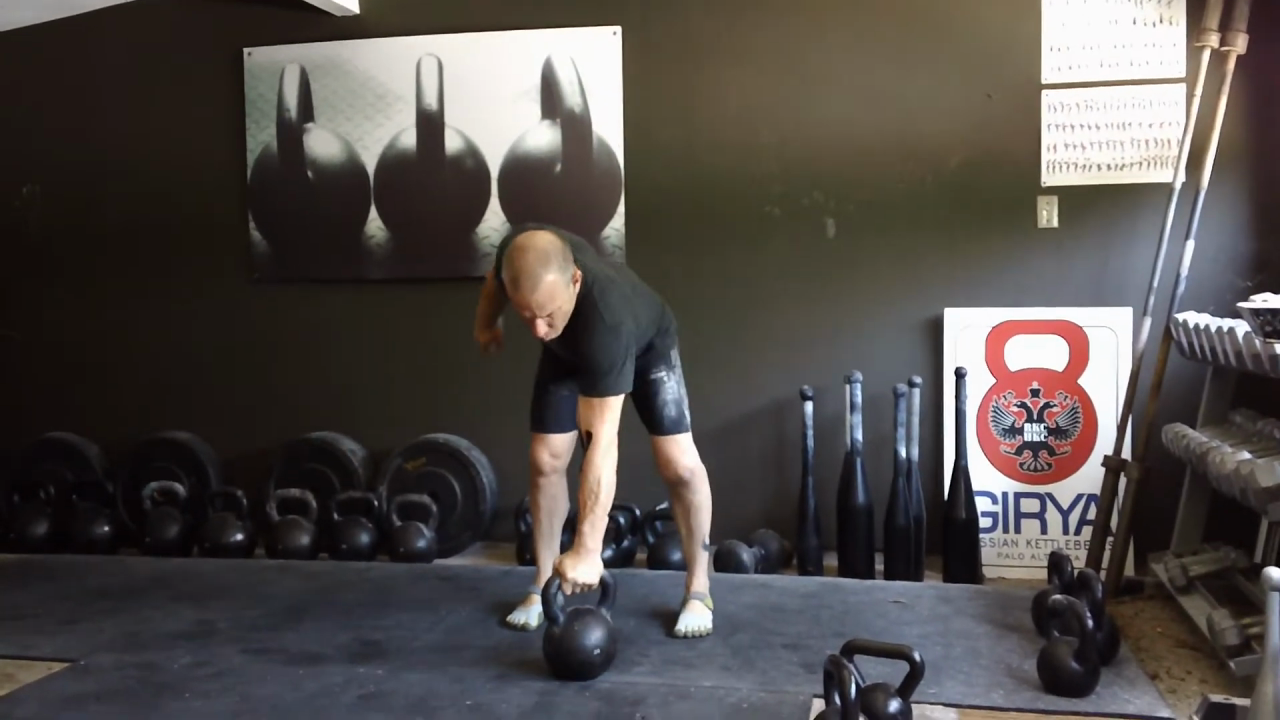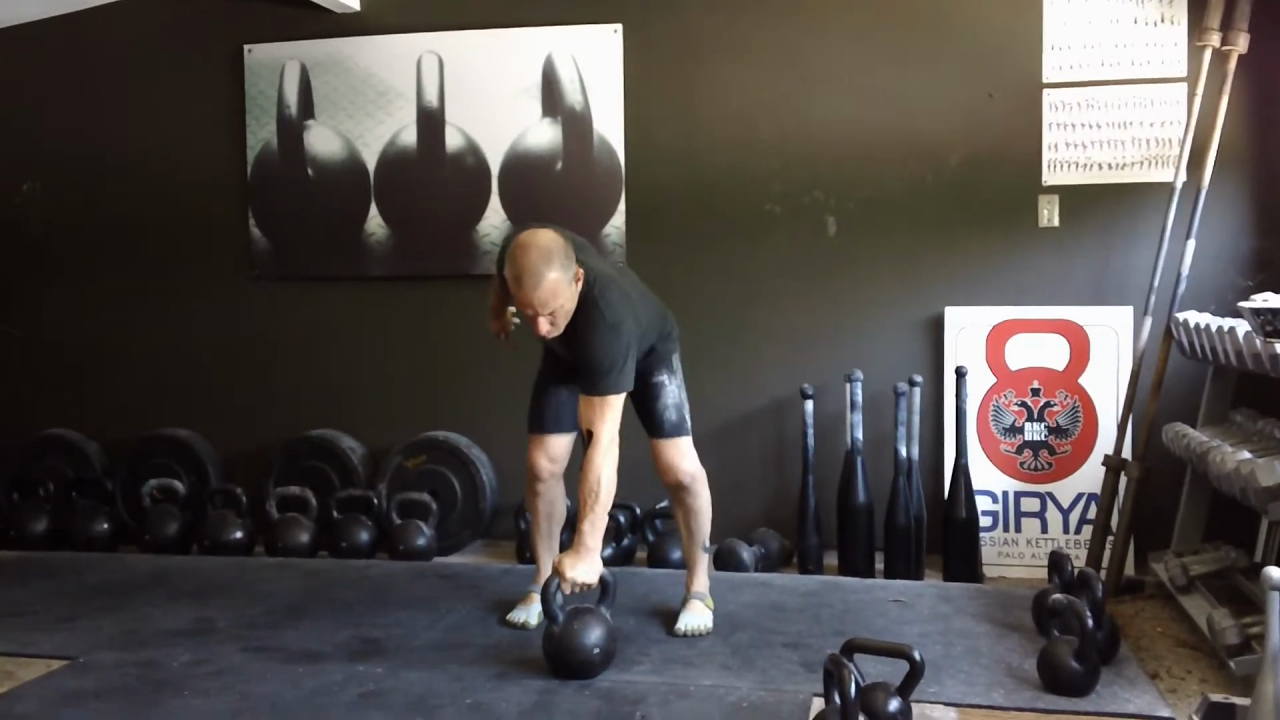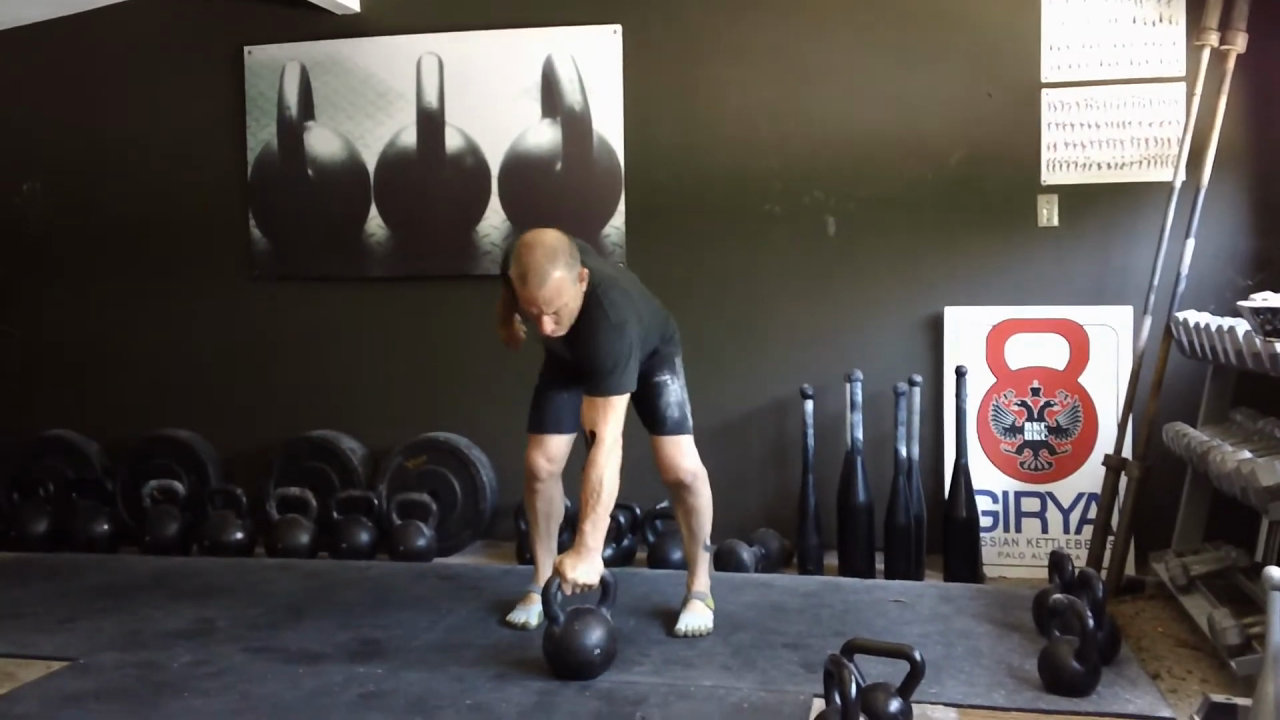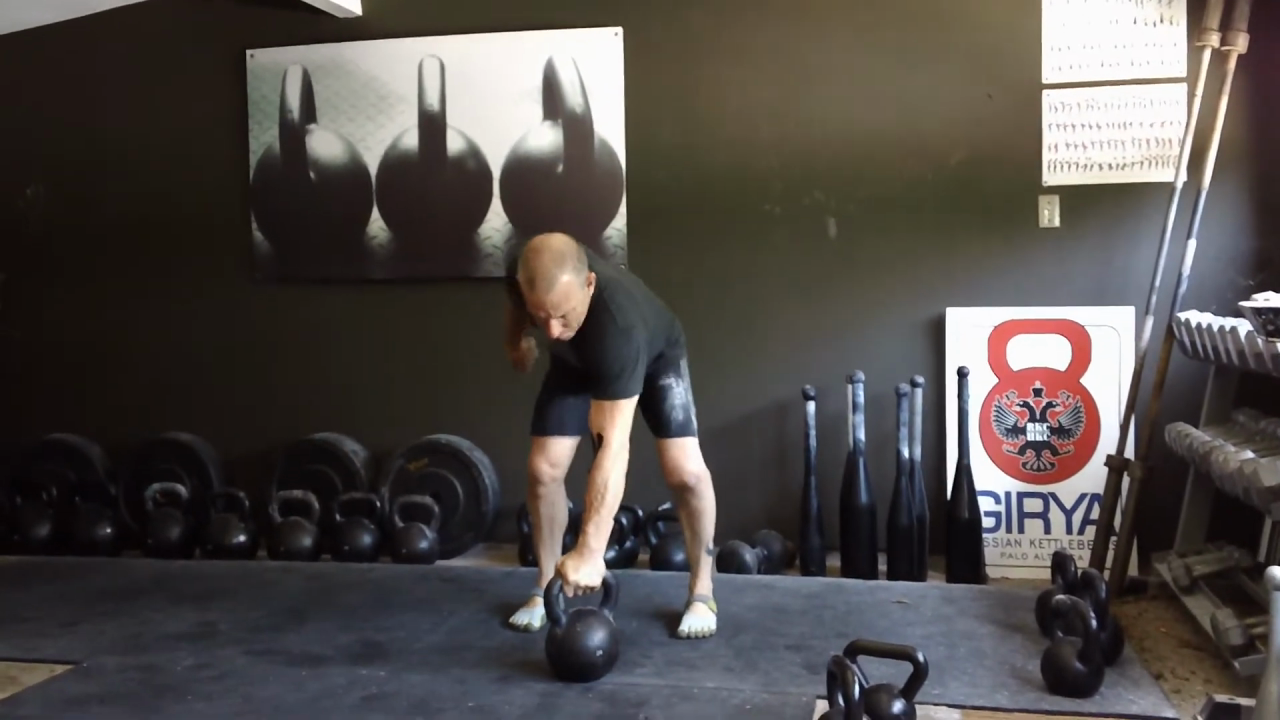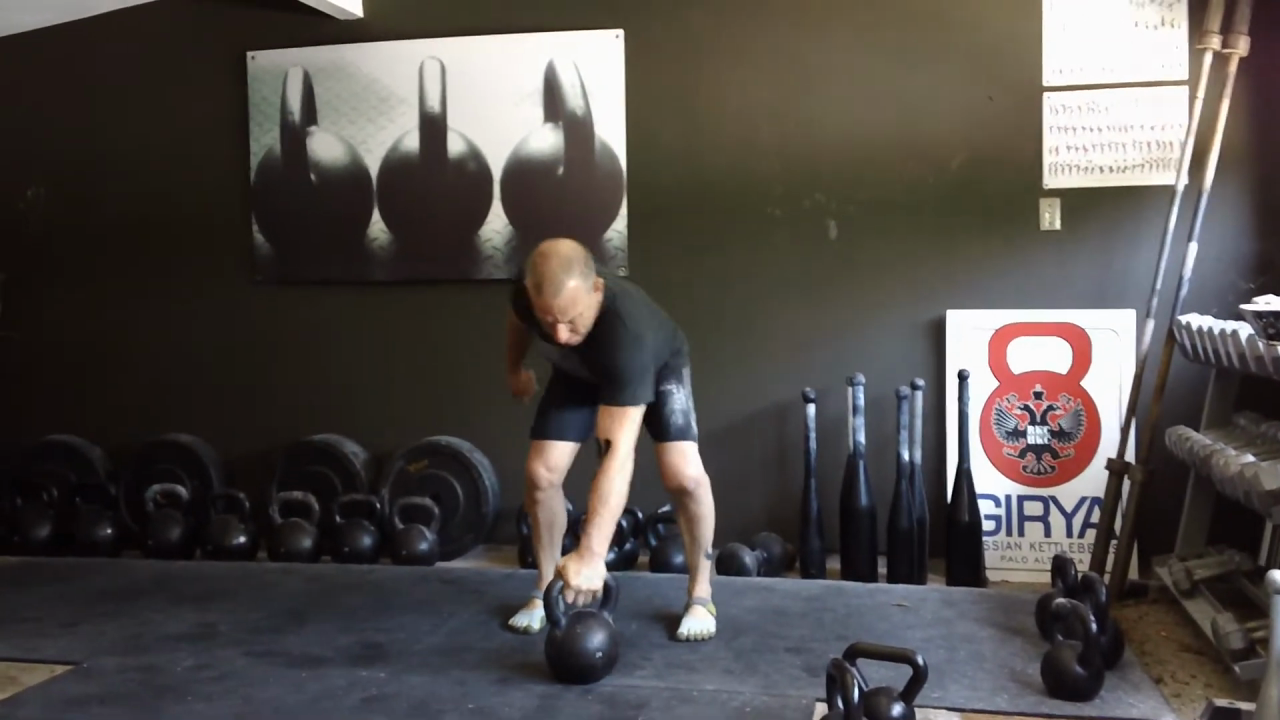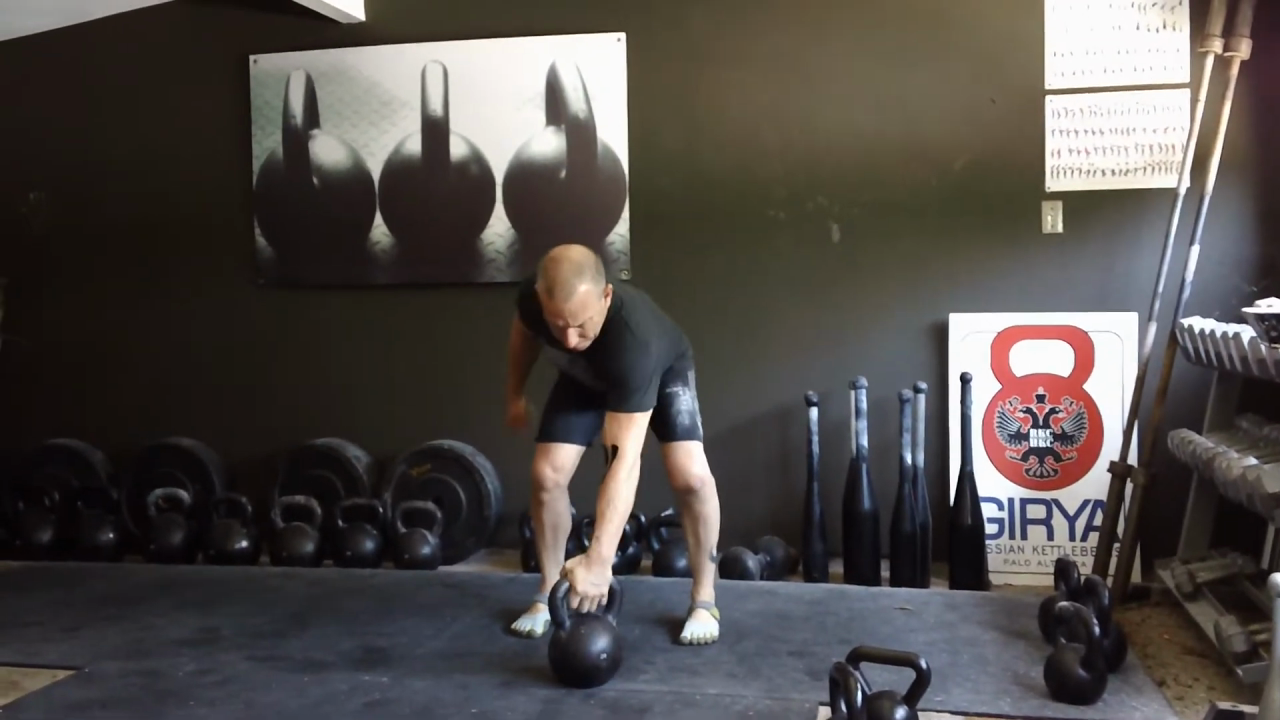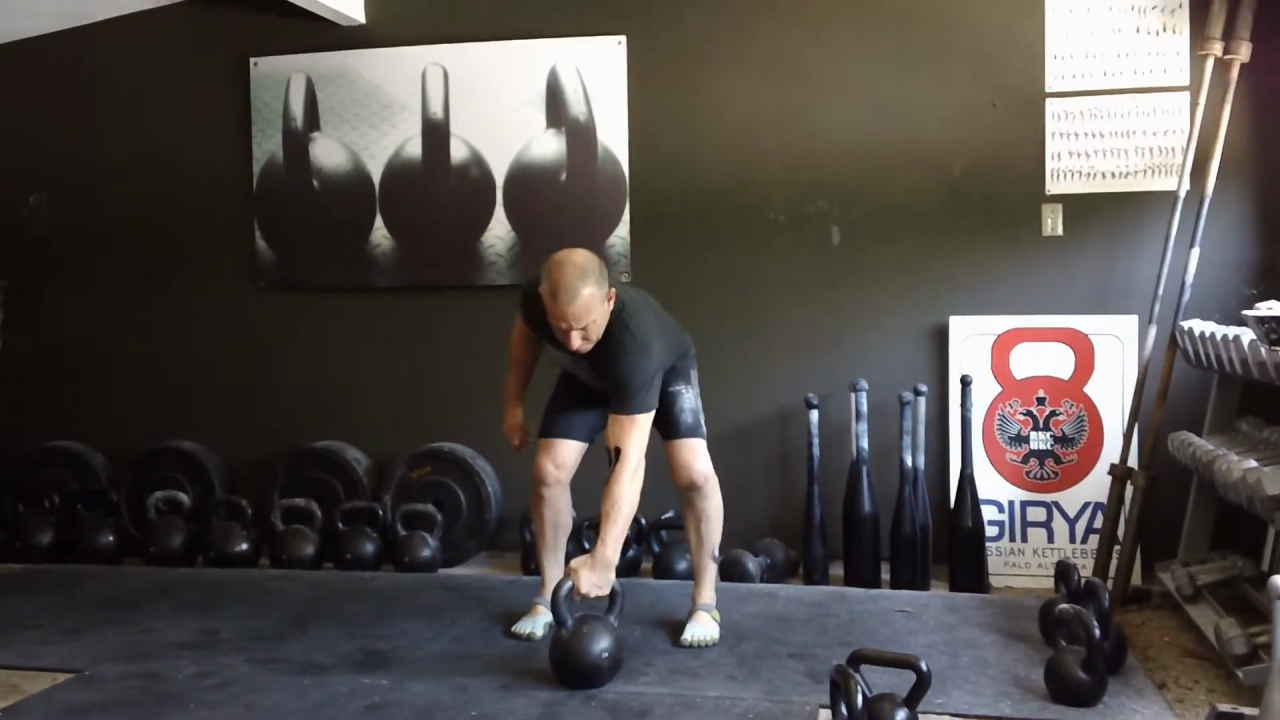
dt=0.1s
person 1, frame 1
left shoulder: (607, 319)
right shoulder: (516, 257)
left elbow: (601, 442)
left wrist: (587, 547)
right wrist: (485, 322)
left hip: (645, 342)
right hip: (568, 351)
left knee: (679, 465)
right knee: (546, 461)
left ankle: (698, 591)
right ankle: (543, 585)
person 1, frame 2
left shoulder: (608, 319)
right shoulder: (520, 254)
left elbow: (603, 441)
left wrist: (587, 547)
right wrist: (497, 314)
left hip: (646, 347)
right hip: (568, 353)
left knee: (680, 470)
right knee: (542, 464)
left ankle: (698, 590)
right ankle: (543, 584)
person 1, frame 3
left shoulder: (613, 319)
right shoulder: (521, 267)
left elbow: (606, 442)
left wrist: (588, 547)
right wrist: (507, 323)
left hip: (649, 350)
right hip: (570, 357)
left knee: (681, 469)
right knee: (540, 464)
left ankle: (699, 590)
right ankle: (542, 584)
person 1, frame 4
left shoulder: (620, 324)
right shoulder: (527, 275)
left elbow: (613, 445)
left wrist: (590, 549)
right wrist: (516, 342)
left hip: (654, 353)
right hip: (576, 361)
left knee: (686, 472)
right knee: (544, 468)
left ankle: (702, 592)
right ankle: (546, 587)
person 1, frame 5
left shoulder: (629, 333)
right shoulder: (529, 291)
left elbow: (619, 453)
left wrist: (590, 555)
right wrist: (515, 369)
left hip: (658, 366)
right hip: (579, 373)
left knee: (685, 475)
right knee: (541, 473)
left ankle: (700, 597)
right ankle: (545, 590)
person 1, frame 6
left shoulder: (635, 339)
right shoulder: (534, 298)
left elbow: (625, 458)
right elbow: (524, 331)
left wrist: (599, 559)
right wrist: (515, 394)
left hip: (662, 369)
right hip: (584, 378)
left knee: (691, 475)
right knee: (547, 474)
left ankle: (704, 600)
right ankle: (548, 594)
person 1, frame 7
left shoulder: (637, 341)
right shoulder: (537, 298)
left elbow: (630, 461)
right elbow: (525, 335)
left wrist: (604, 558)
right wrist: (514, 404)
left hip: (666, 369)
right hip: (587, 377)
left knee: (695, 472)
right knee: (549, 470)
left ankle: (704, 603)
right ankle: (548, 597)
